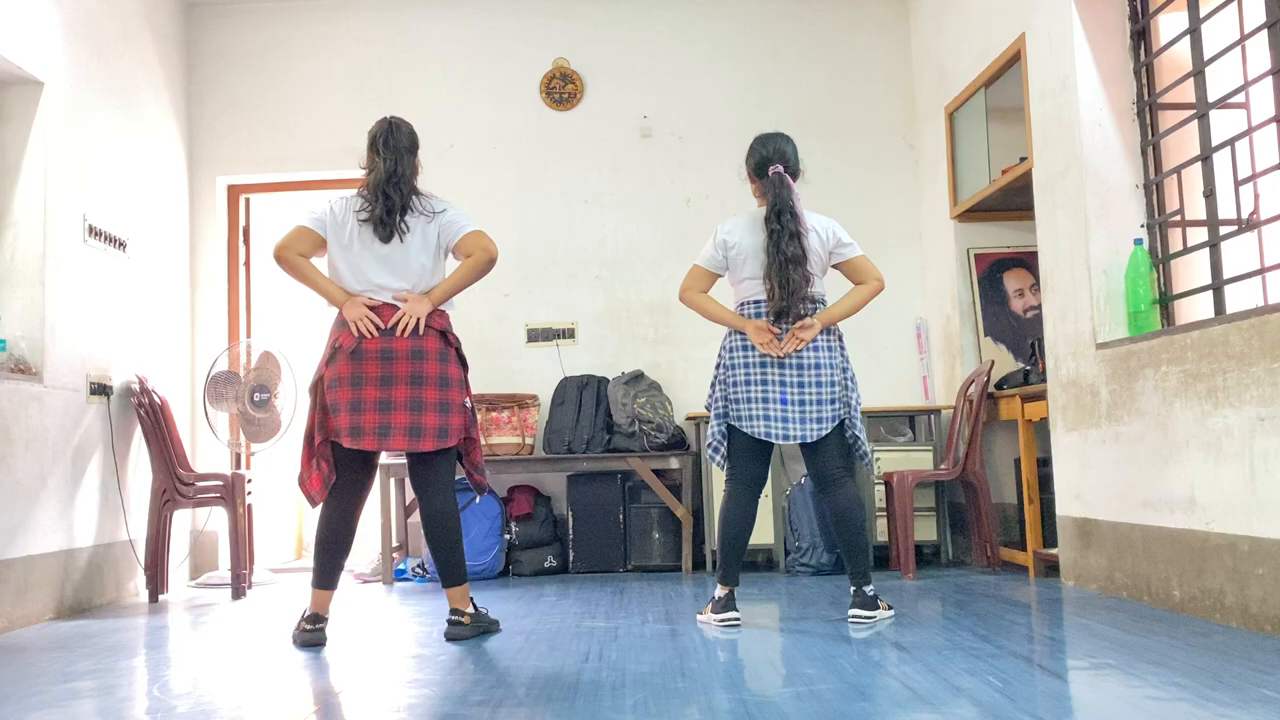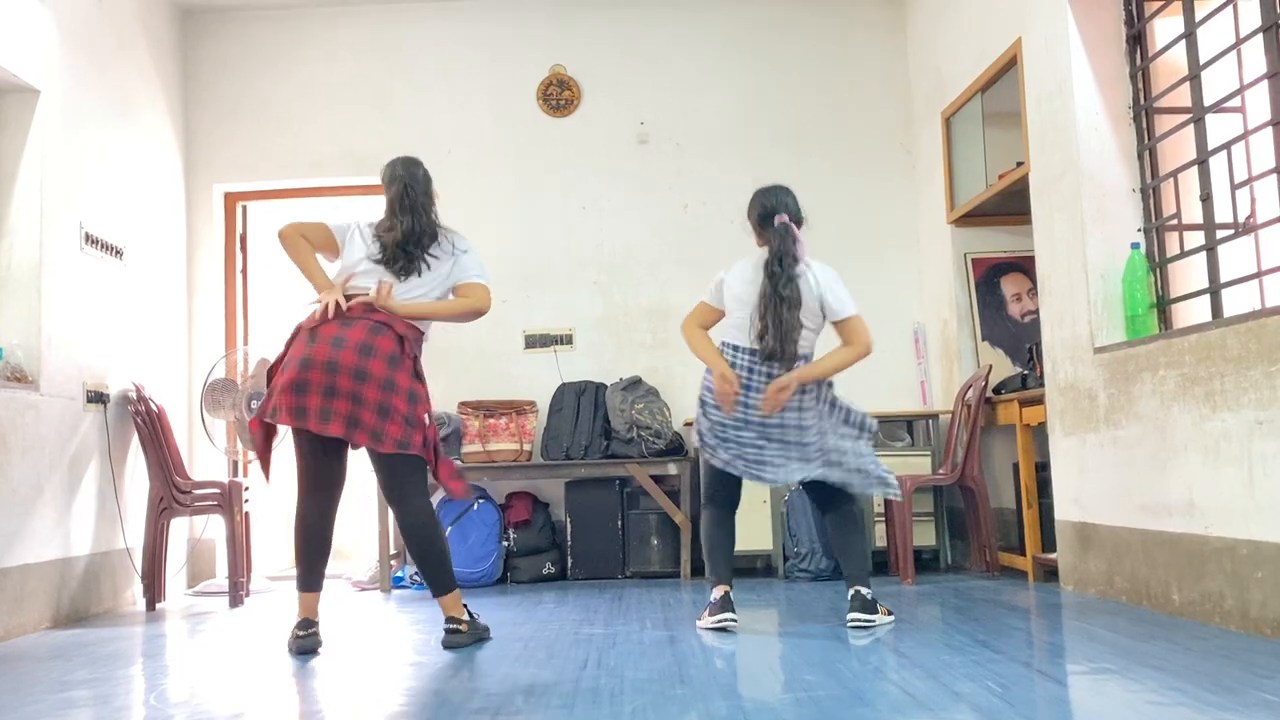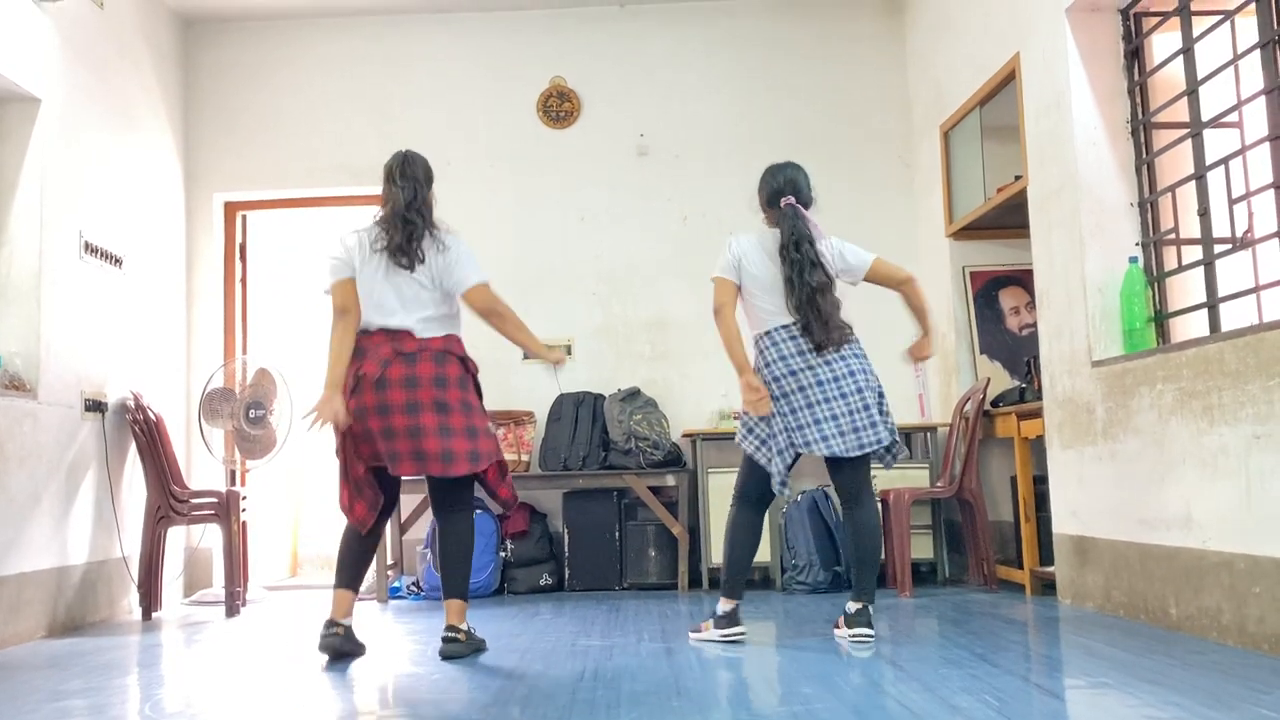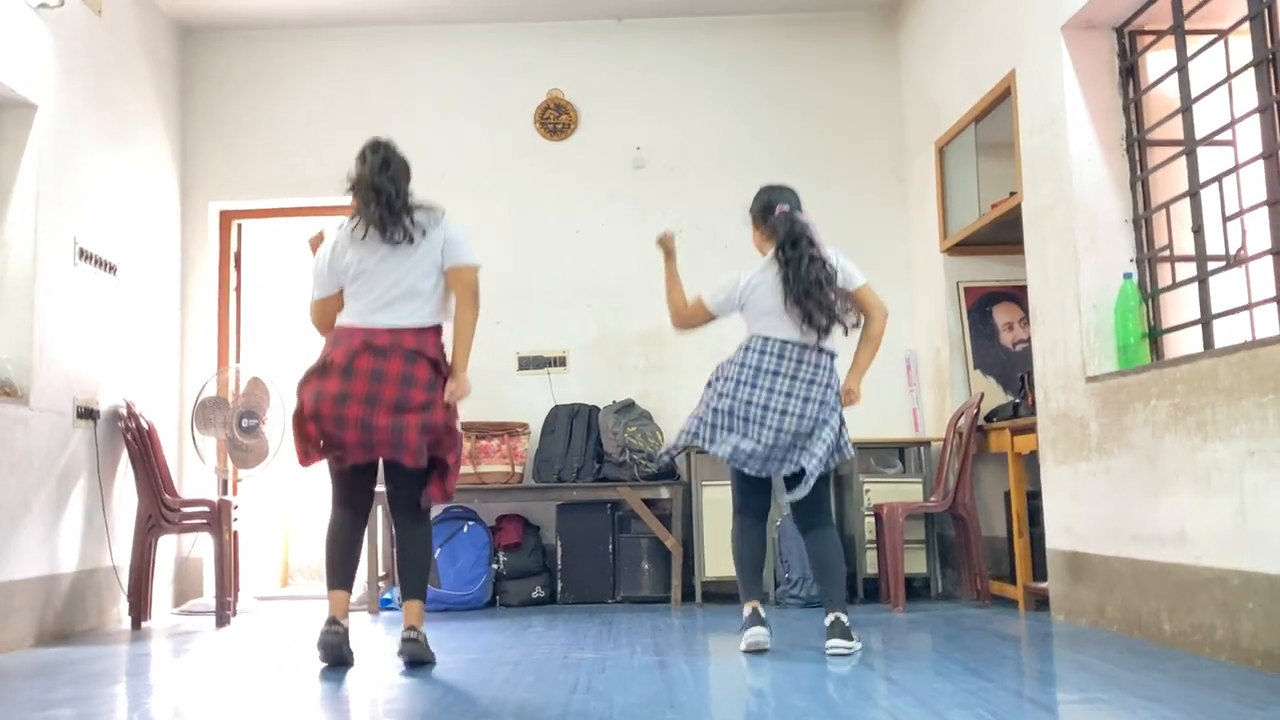
dt=1s
person 1, frame 1
left shoulder: (339, 211)
right shoulder: (437, 214)
left elbow: (286, 251)
right elbow: (485, 253)
left wrist: (342, 299)
right wrist: (431, 299)
left hip: (357, 353)
right hip: (423, 352)
left knee: (344, 488)
right knee: (434, 488)
left ankle: (316, 616)
right ankle: (461, 610)
person 1, frame 2
left shoulder: (360, 234)
right shoulder: (455, 250)
left elbow: (291, 233)
right elbow: (477, 304)
left wrist: (325, 286)
right wrist: (403, 308)
left hip: (318, 351)
right hip: (384, 358)
left knee: (316, 493)
right knee: (409, 496)
left ankle: (306, 621)
right ankle: (458, 617)
person 1, frame 3
left shoulder: (353, 243)
right shoulder: (447, 244)
left elbow: (344, 314)
right elbow: (484, 303)
left wrist: (333, 388)
right wrist: (536, 346)
left hip: (375, 374)
right hip: (441, 375)
left knee: (371, 504)
right knee: (454, 506)
left ankle: (338, 622)
right ankle: (456, 626)
person 1, frame 4
left shoulder: (342, 238)
right shoulder: (439, 226)
left elbow: (324, 319)
right elbow: (465, 296)
left wrist: (320, 260)
right wrist: (459, 370)
left hip: (350, 367)
right hip: (414, 367)
left knee: (350, 502)
right knee: (411, 503)
left ankle: (337, 620)
right ankle: (412, 626)
person 2, frame 1
left shoulder: (732, 232)
right shoulder: (823, 228)
left elbow: (690, 292)
right elbow: (873, 281)
left wrist: (745, 326)
right wrist: (819, 322)
left hip: (750, 361)
right hip: (815, 358)
left knee: (743, 482)
right knee: (836, 478)
left ankle: (724, 596)
right ankle: (863, 593)
person 2, frame 2
left shoulder: (736, 274)
right shoulder: (820, 277)
left elbow: (692, 328)
right elbow: (859, 346)
left wrist: (718, 368)
right wrist: (799, 378)
left hip: (731, 399)
right hip: (792, 403)
left knee: (718, 501)
right knee: (838, 497)
left ankle: (720, 598)
right ankle: (860, 596)
person 2, frame 3
left shoulder: (742, 248)
right shoulder: (831, 248)
left elbow: (721, 311)
right elbow: (904, 281)
left wrist: (748, 378)
right wrist: (925, 333)
left hip: (781, 373)
right hip: (842, 370)
left knee: (751, 499)
right knee: (856, 495)
left ankle: (727, 611)
right ankle: (859, 609)
person 2, frame 4
left shoulder: (748, 281)
right shoulder: (831, 264)
left elbow: (681, 318)
right elbow: (875, 315)
left wrist: (669, 260)
right wrist: (853, 382)
left hip: (751, 391)
right hip: (814, 397)
left knee: (750, 511)
right knee: (814, 515)
left ankle: (754, 612)
right ankle: (837, 619)
